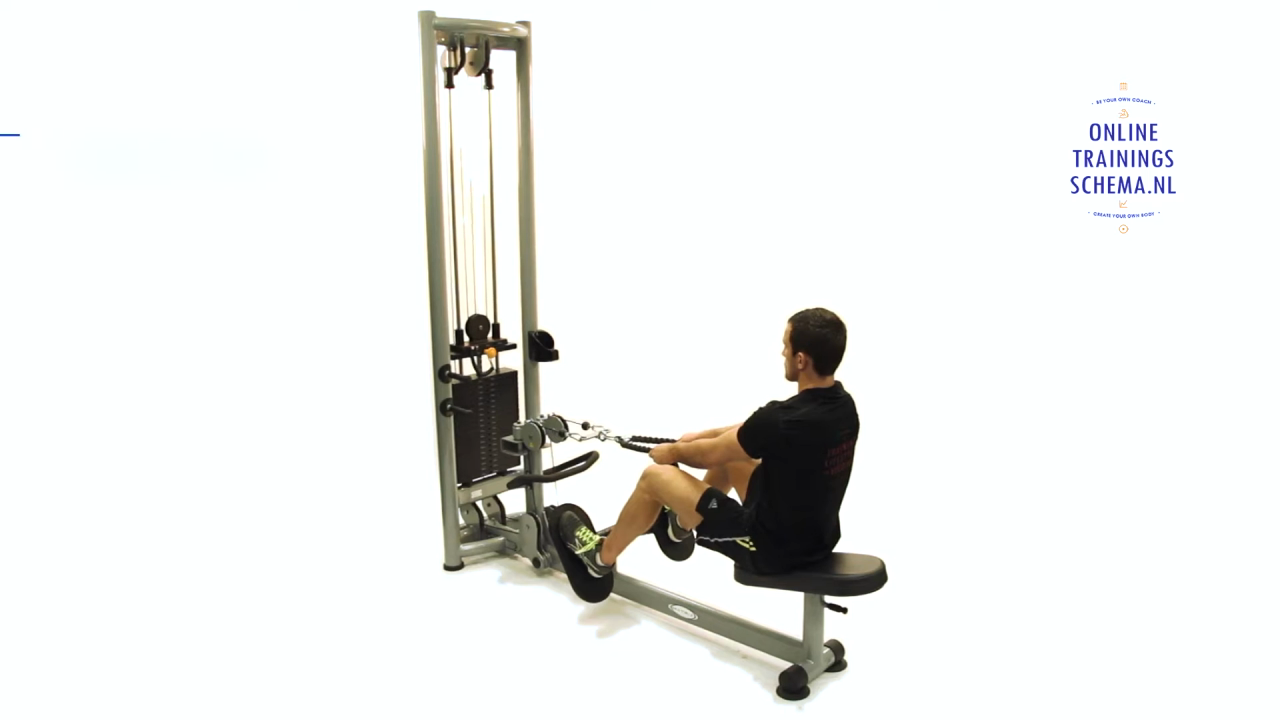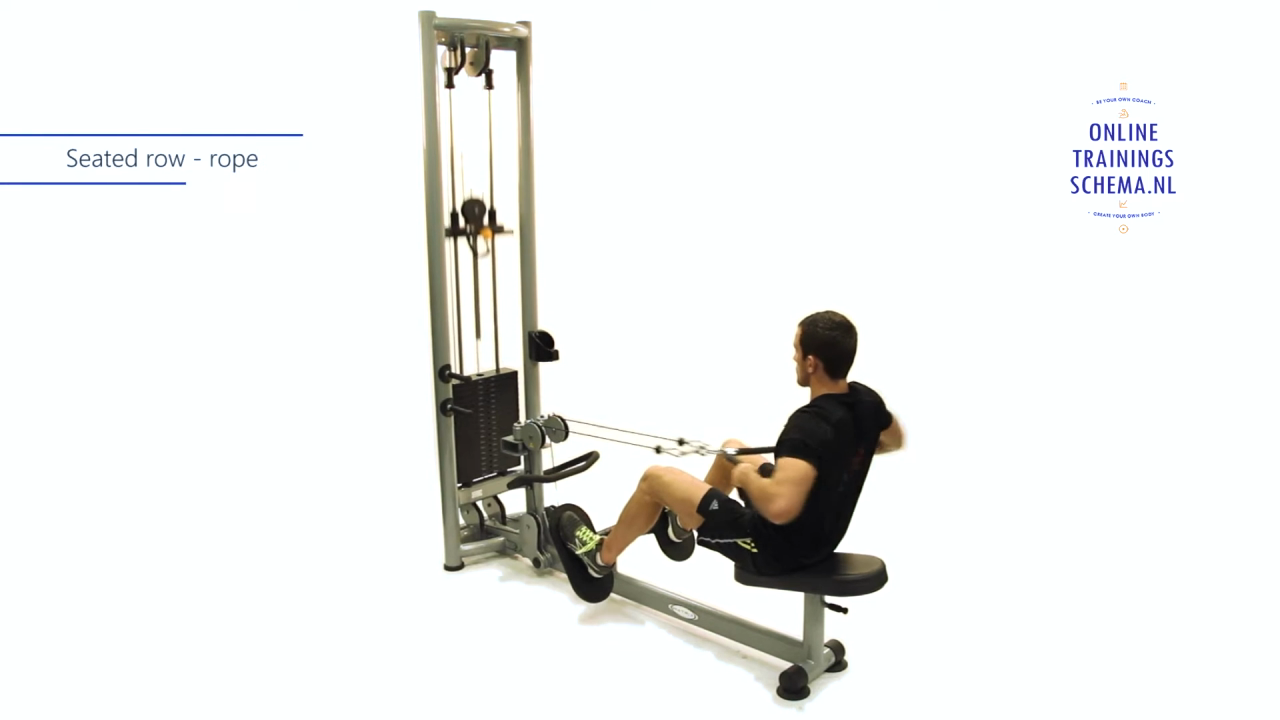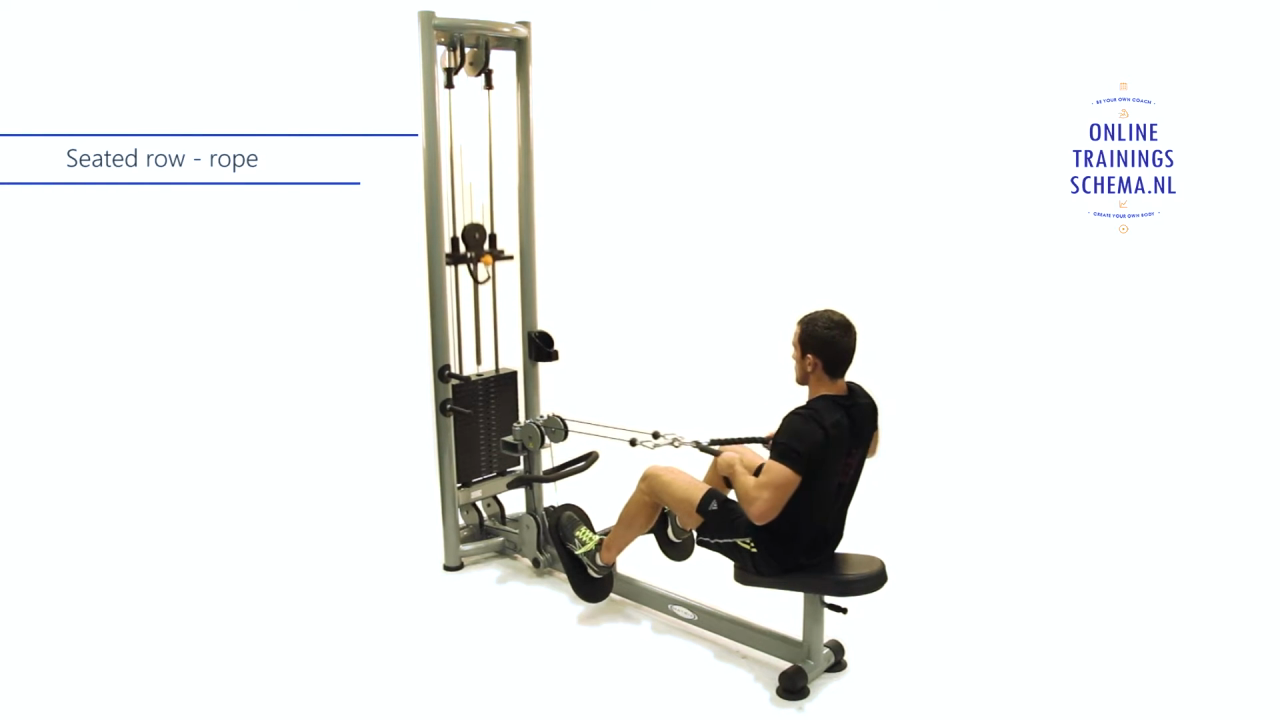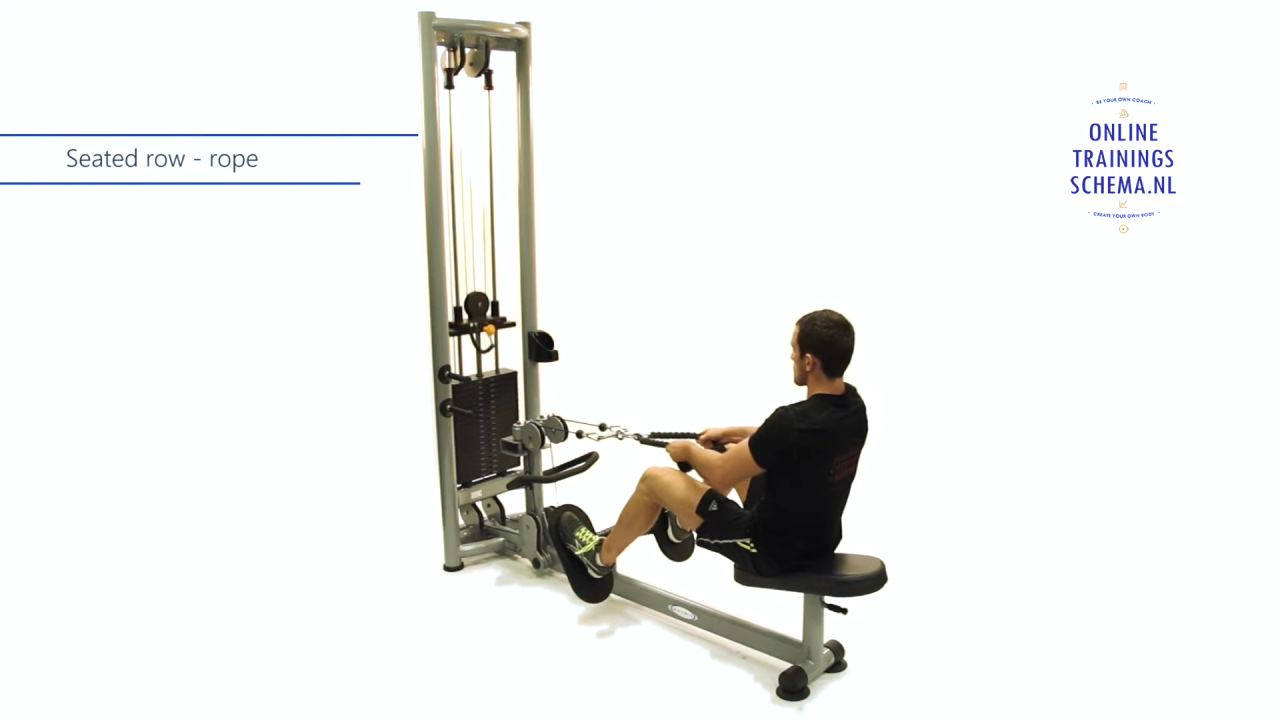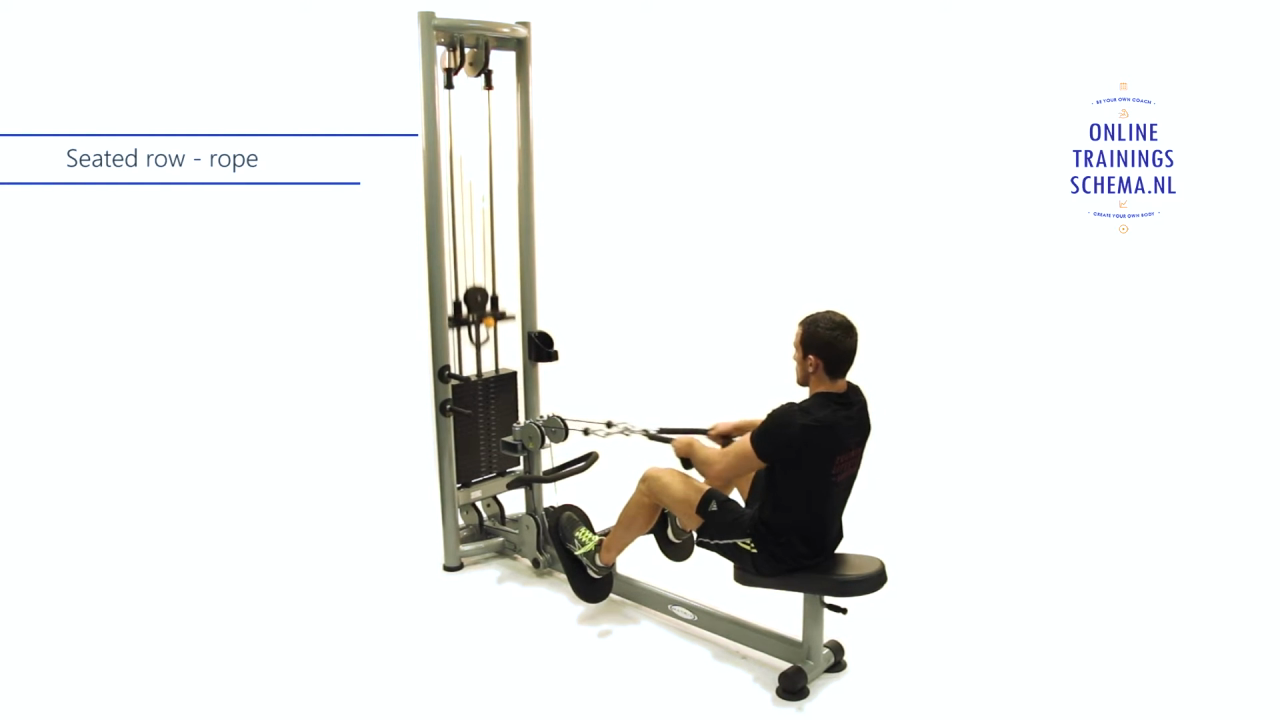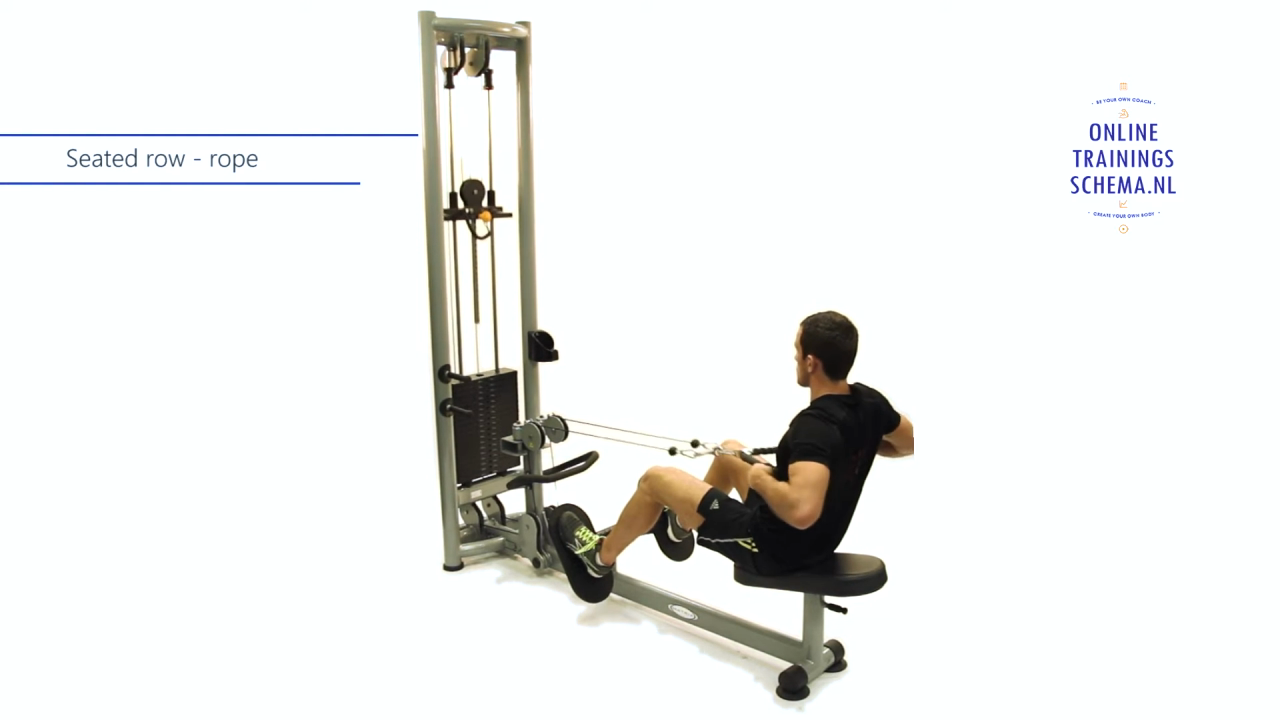
dt=0.7s
person 1, frame 1
left shoulder: (784, 419)
right shoulder: (842, 402)
left elbow: (709, 456)
left wrist: (673, 451)
right wrist: (702, 436)
left hip: (771, 546)
right hip: (817, 538)
left knee: (655, 477)
right knee: (730, 452)
left ankle: (602, 555)
right ankle: (683, 520)
person 1, frame 2
left shoulder: (810, 423)
right shoulder: (867, 402)
left elbow: (778, 508)
right elbow: (896, 441)
left wrist: (747, 477)
left hip: (775, 548)
right hip: (819, 539)
left knee: (656, 478)
right knee: (732, 448)
left ankle: (602, 556)
right ankle: (684, 521)
person 1, frame 3
left shoulder: (805, 424)
right shoulder: (861, 403)
left elbow: (759, 509)
right elbow: (867, 448)
left wrist: (734, 468)
left hip: (774, 548)
right hip: (819, 540)
left knee: (654, 478)
right knee: (730, 452)
left ankle: (602, 556)
right ankle: (682, 521)
person 1, frame 4
left shoulder: (795, 421)
right shoulder: (852, 405)
left elbow: (720, 474)
left wrist: (688, 450)
right wrist: (732, 432)
left hip: (772, 548)
right hip: (818, 539)
left knee: (654, 479)
right knee: (734, 453)
left ankle: (602, 556)
right ankle: (682, 521)
person 1, frame 5
left shoulder: (797, 421)
right shoulder: (854, 402)
left elbow: (717, 469)
left wrist: (690, 447)
right wrist: (742, 427)
left hip: (772, 547)
right hip: (817, 538)
left knee: (654, 480)
right knee: (735, 452)
left ankle: (602, 556)
right ankle: (683, 521)
person 1, frame 6
left shoulder: (815, 425)
right shoulder: (870, 402)
left elbow: (802, 510)
right elbow: (908, 444)
left wrist: (761, 479)
left hip: (774, 547)
right hip: (821, 538)
left knee: (655, 479)
right knee: (729, 450)
left ankle: (603, 555)
right ankle: (683, 521)
